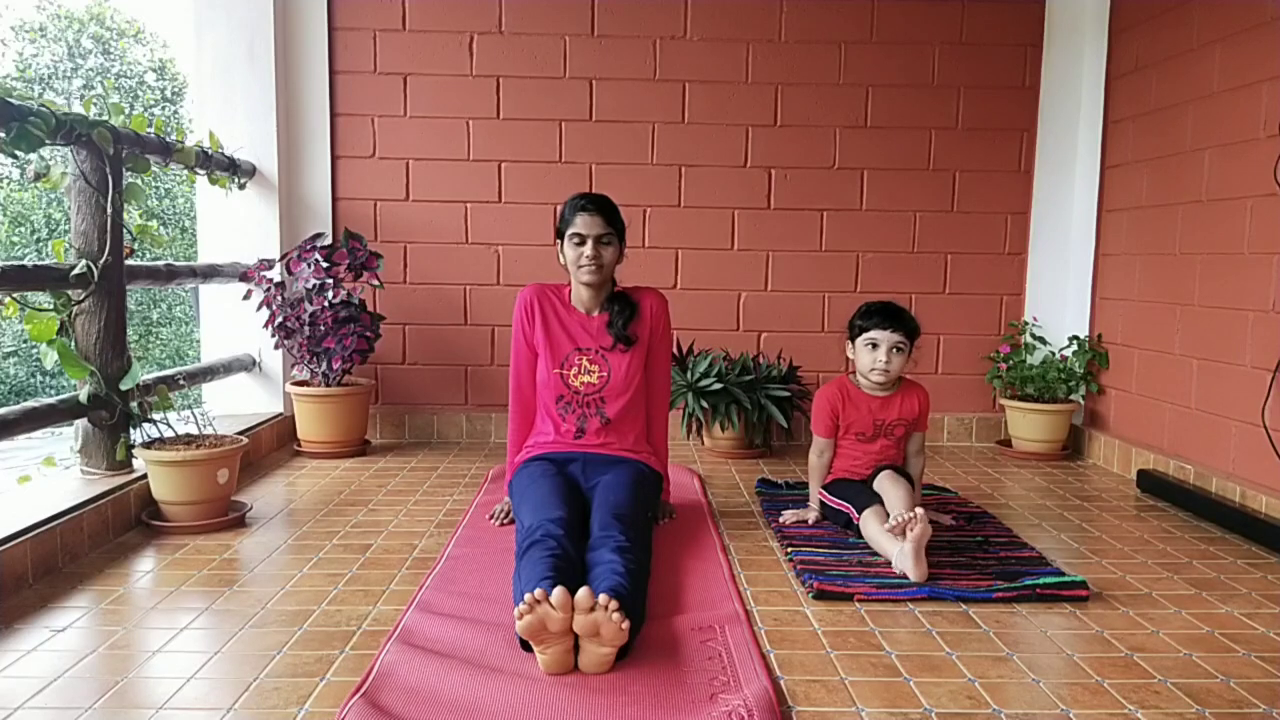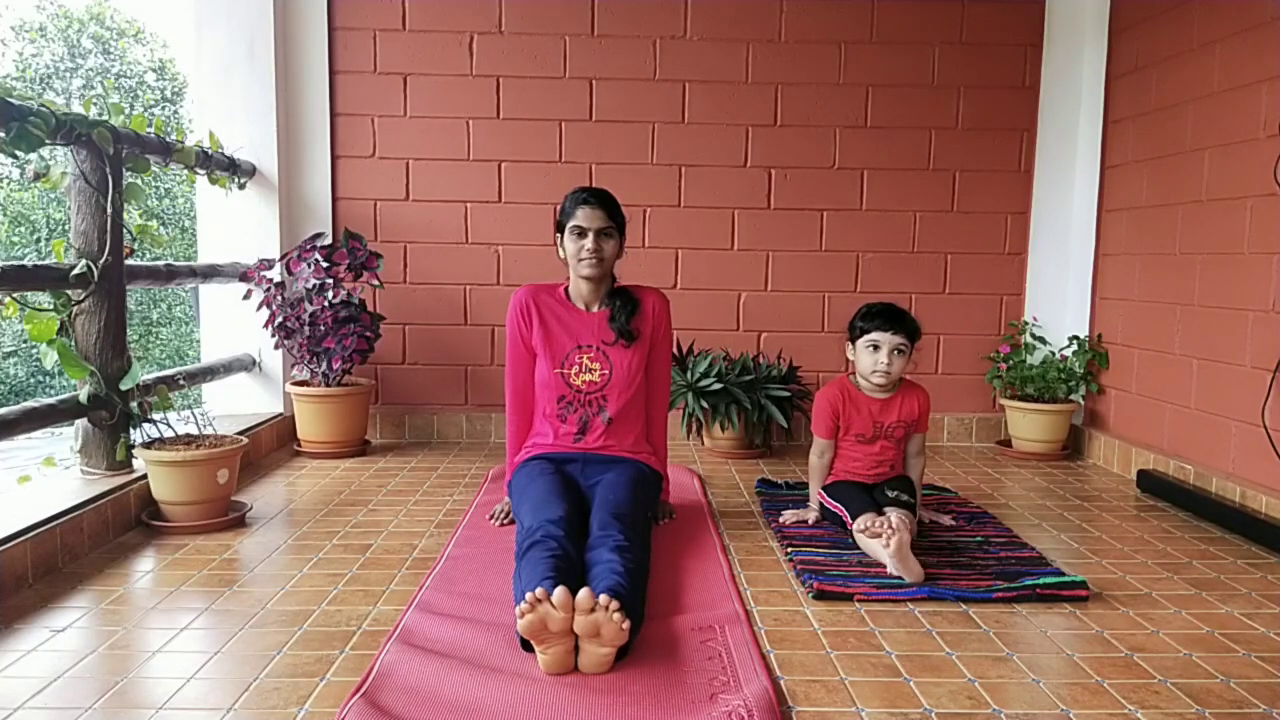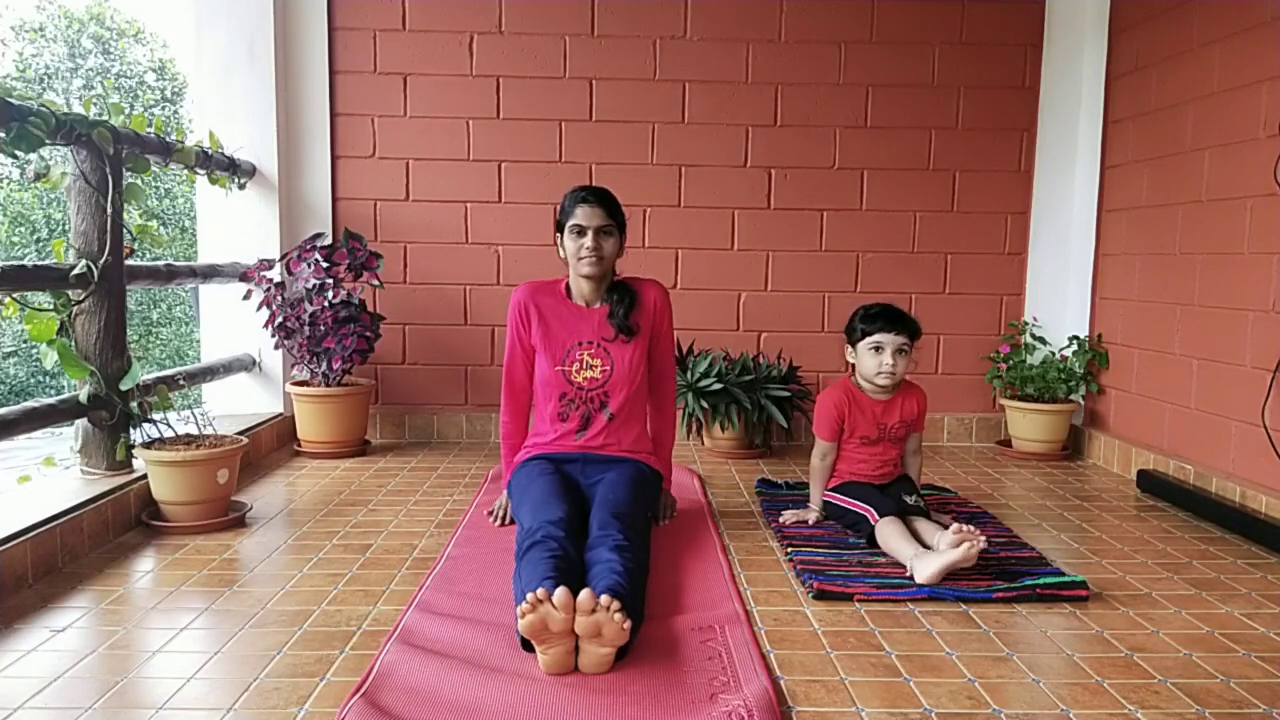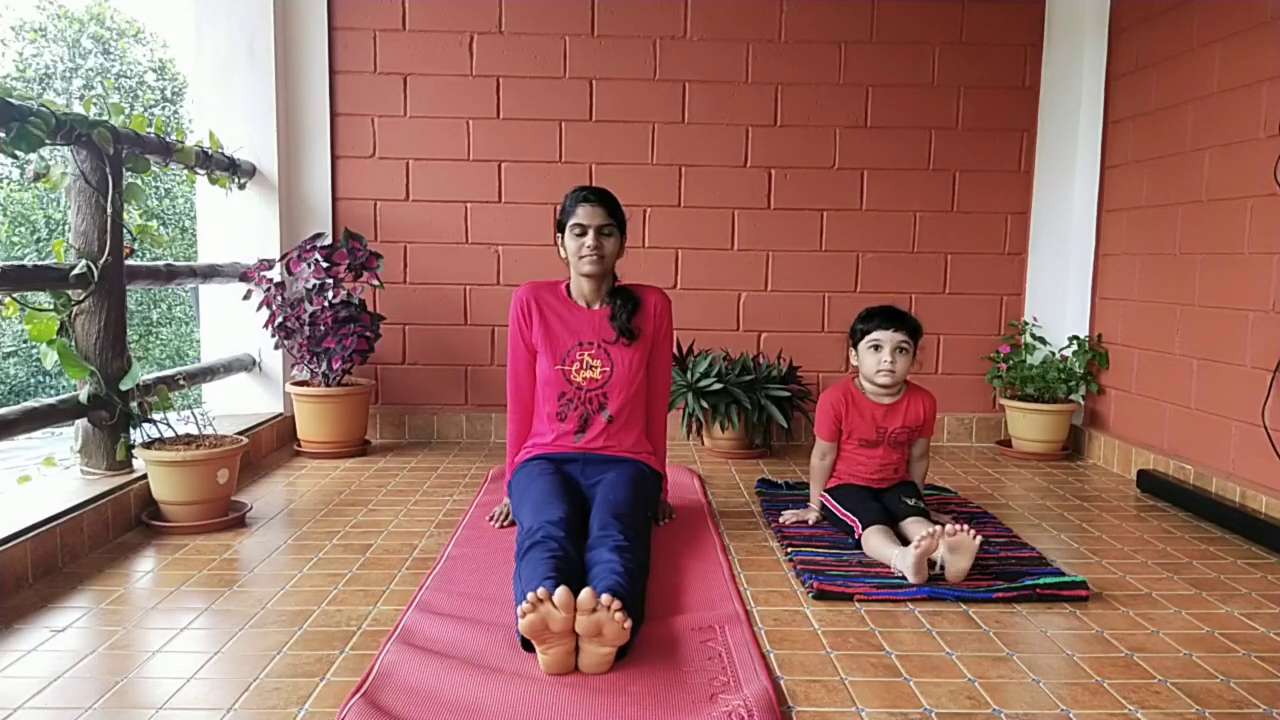
dt=0.5s
person 1, frame 1
left shoulder: (649, 307)
right shoulder: (534, 303)
left elbow: (658, 403)
right elbow: (522, 401)
left wrist: (659, 487)
right wrist: (515, 481)
left hip: (624, 462)
right hip: (547, 459)
left knee: (615, 532)
right knee: (547, 528)
left ankle: (607, 624)
right ankle: (549, 625)
person 1, frame 2
left shoulder: (650, 306)
right shoulder: (529, 304)
left elbow: (657, 403)
right elbow: (519, 403)
left wrist: (659, 487)
right wrist: (514, 480)
left hip: (624, 463)
right hip: (546, 460)
left knee: (614, 533)
right knee: (548, 528)
left ankle: (607, 623)
right ankle: (547, 625)
person 1, frame 3
left shoulder: (650, 299)
right shoulder: (530, 301)
left elbow: (662, 395)
right elbow: (515, 398)
left wrist: (661, 479)
right wrist: (510, 481)
left hip: (624, 462)
right hip: (546, 460)
left knee: (614, 532)
right knee: (548, 528)
left ankle: (605, 624)
right ankle: (549, 626)
person 1, frame 4
left shoulder: (651, 305)
right shoulder: (531, 301)
left elbow: (657, 402)
right elbow: (521, 401)
left wrist: (657, 485)
right wrist: (514, 482)
left hip: (624, 463)
right hip: (546, 460)
left knee: (614, 532)
right knee: (549, 528)
left ankle: (607, 621)
right ankle: (547, 619)
person 2, frame 1
left shoulder: (916, 396)
right shoulder: (832, 395)
left elbow: (915, 453)
right elbow: (820, 453)
left wrist: (914, 504)
right wrist: (815, 505)
left hip: (890, 483)
right hip: (842, 485)
left knee: (889, 476)
right knee: (871, 506)
left ankle: (906, 525)
right ankle: (903, 555)
person 2, frame 2
left shoulder: (917, 397)
right shoulder: (833, 396)
left elbow: (915, 455)
right elbow: (821, 454)
left wrist: (914, 504)
right wrist: (815, 505)
left hip: (891, 483)
right hip: (843, 484)
left knee: (897, 512)
right knee: (865, 515)
left ankle: (898, 540)
right ankle: (895, 559)
person 2, frame 3
left shoulder: (915, 396)
right shoulder: (835, 398)
left elbow: (912, 453)
right elbow: (823, 456)
left wrist: (913, 497)
right wrist: (816, 506)
left hip: (892, 482)
right hip: (845, 486)
left knee: (914, 515)
right knee: (884, 513)
left ankle: (947, 545)
right ankle: (920, 560)
person 2, frame 4
left shoulder: (923, 402)
right shoulder: (836, 398)
left elbow: (918, 458)
right elbow: (824, 455)
left wrist: (915, 499)
right wrist: (816, 505)
left hip: (894, 486)
right hip: (846, 487)
left knee: (916, 519)
right knee: (874, 523)
left ankle: (947, 556)
right ankle: (905, 560)
